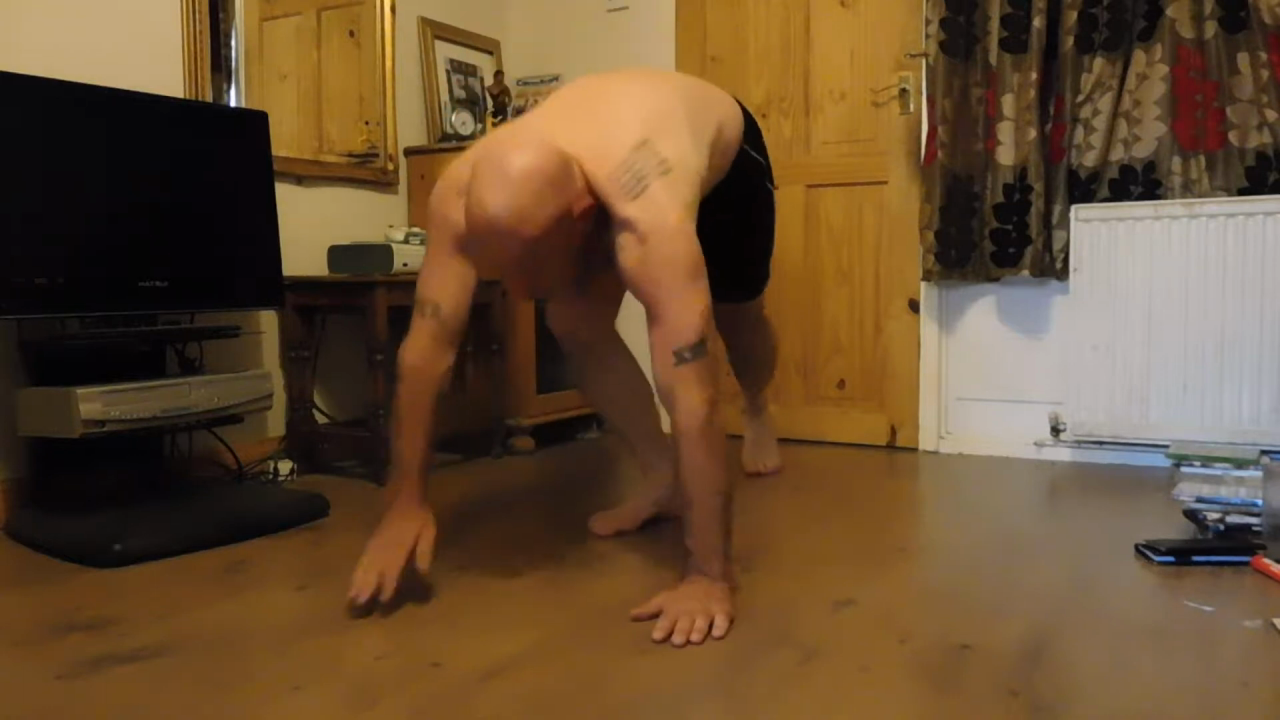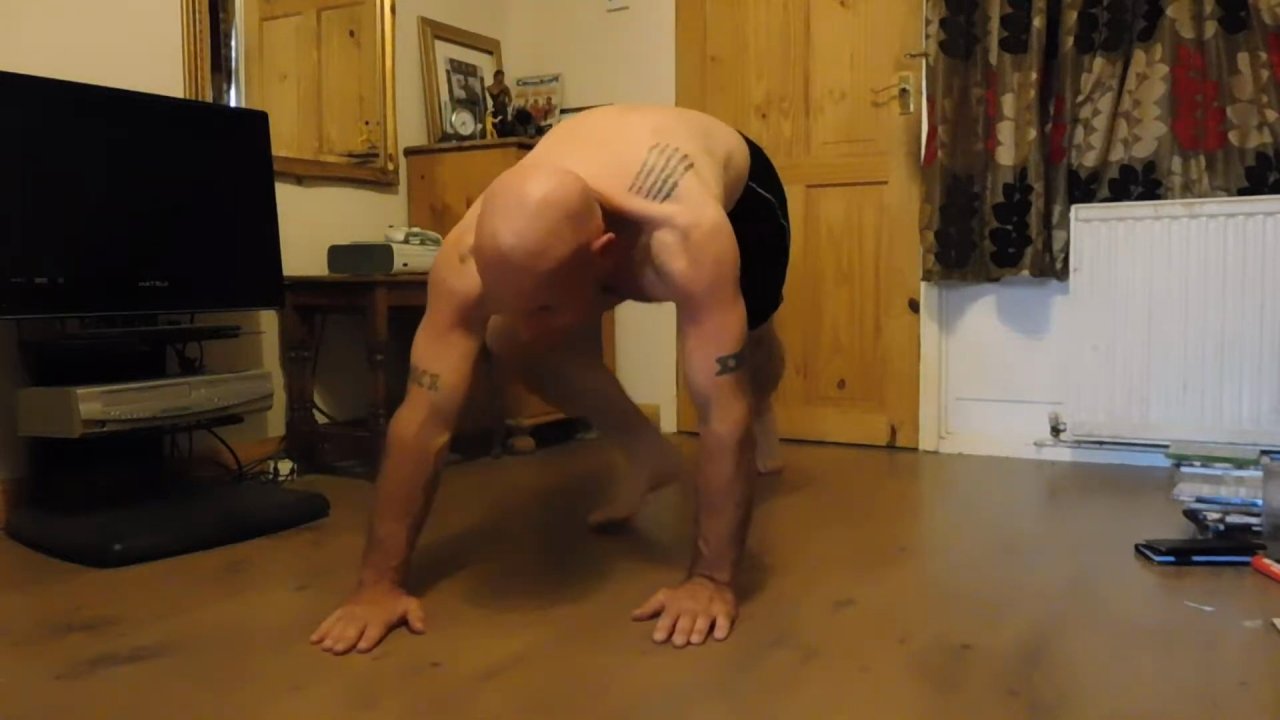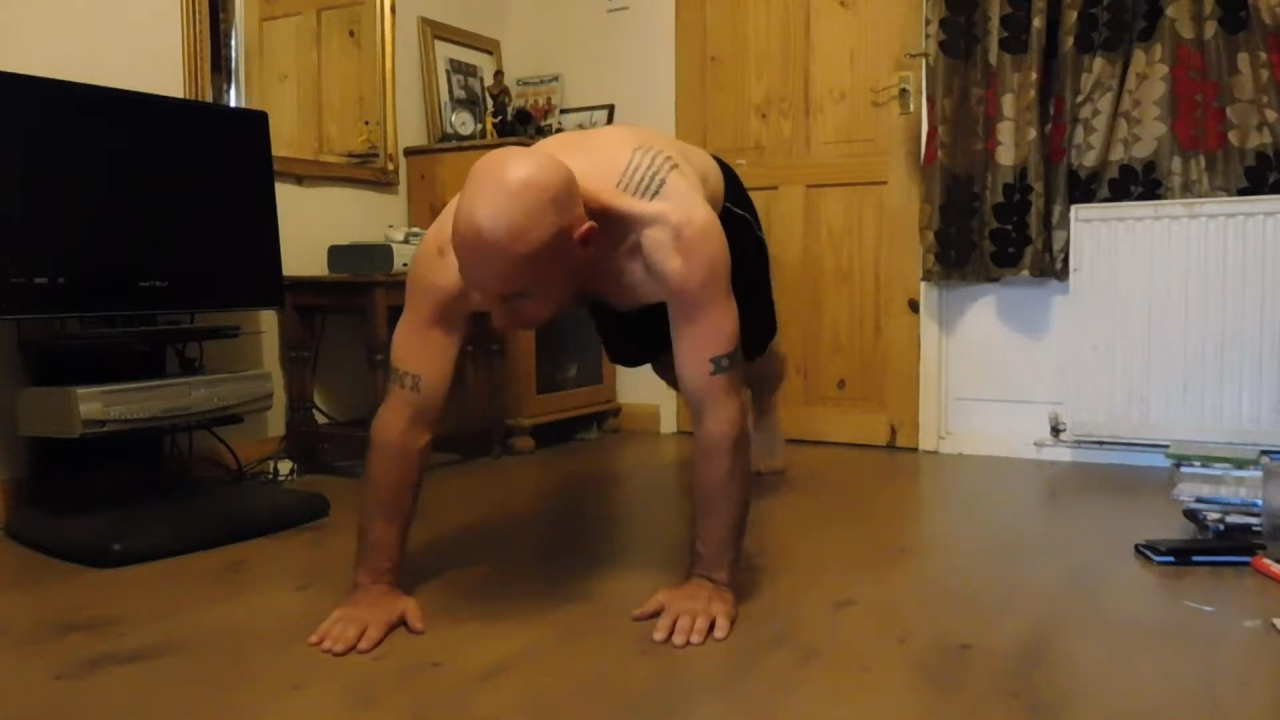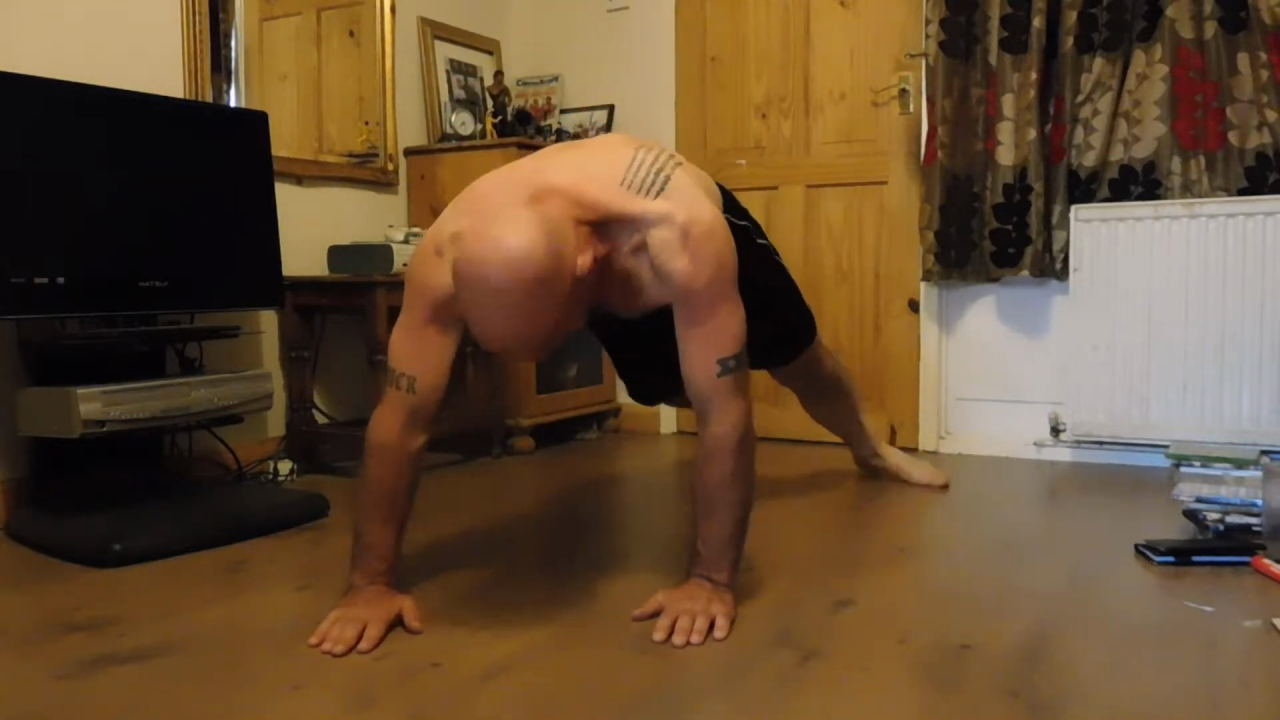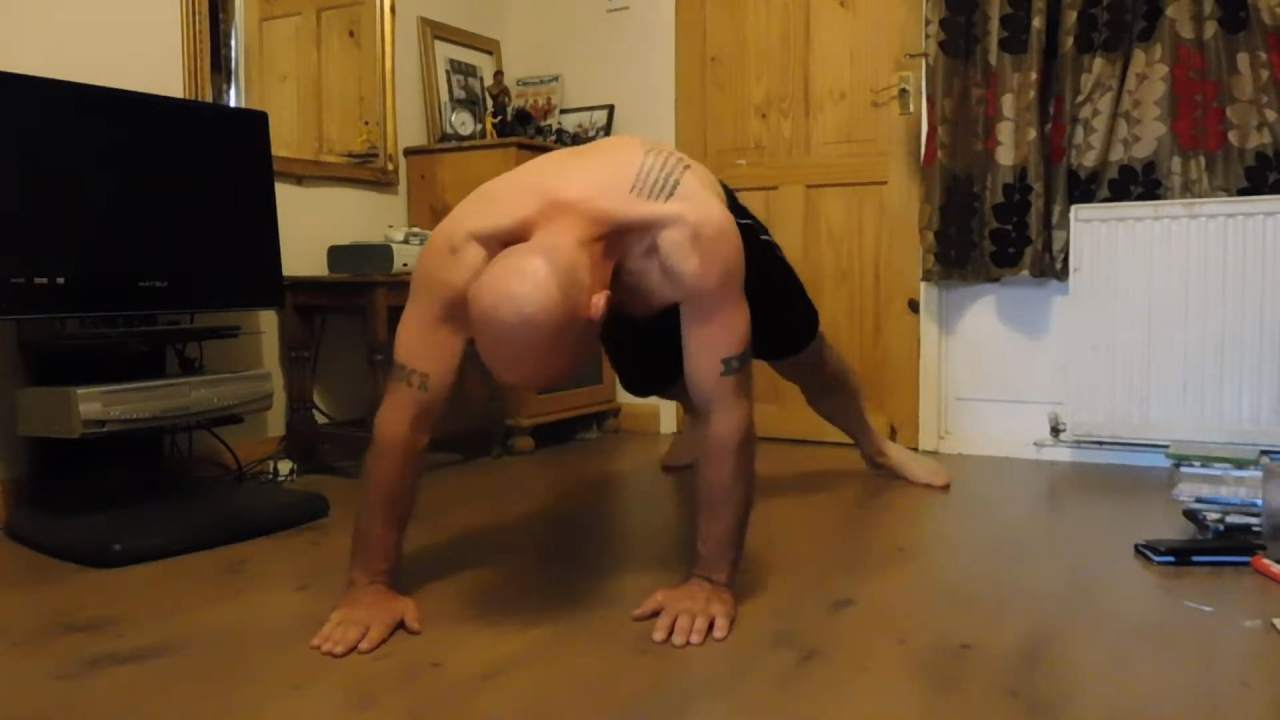
dt=0.7s
person 1, frame 1
left shoulder: (648, 223)
right shoulder: (466, 194)
left elbow: (690, 398)
right elbow: (427, 349)
left wrist: (708, 576)
right wrist: (404, 504)
left hip: (723, 148)
left knee: (736, 314)
right knee: (573, 325)
left ankle: (757, 414)
right ankle: (662, 478)
person 1, frame 2
left shoulder: (685, 233)
right shoulder: (473, 254)
left elbow: (724, 413)
right elbow: (422, 419)
left wrist: (712, 579)
right wrist: (379, 581)
left hip: (736, 186)
left knee: (751, 337)
right knee: (508, 345)
left ankle: (763, 417)
right ankle: (646, 451)
person 1, frame 3
left shoulder: (676, 234)
right shoulder: (452, 249)
left elbow: (715, 413)
right elbow: (405, 418)
left wrist: (711, 578)
right wrist: (374, 581)
left hip: (715, 205)
left knee: (750, 357)
right knee: (673, 369)
left ankle: (765, 414)
person 1, frame 4
left shoulder: (684, 234)
right shoulder: (451, 250)
left elbow: (724, 412)
right elbow: (401, 417)
left wrist: (711, 579)
right wrist: (371, 582)
left hip: (717, 235)
left knee: (799, 362)
right knee: (669, 392)
left ankle: (868, 450)
person 1, frame 5
left shoulder: (694, 236)
right shoulder: (462, 250)
left elbow: (728, 411)
right elbow: (405, 414)
left wrist: (710, 579)
right wrist: (371, 582)
left hip: (715, 234)
right hip: (622, 264)
left knee: (803, 357)
right knee: (664, 382)
left ankle: (874, 445)
right ankle: (695, 430)
